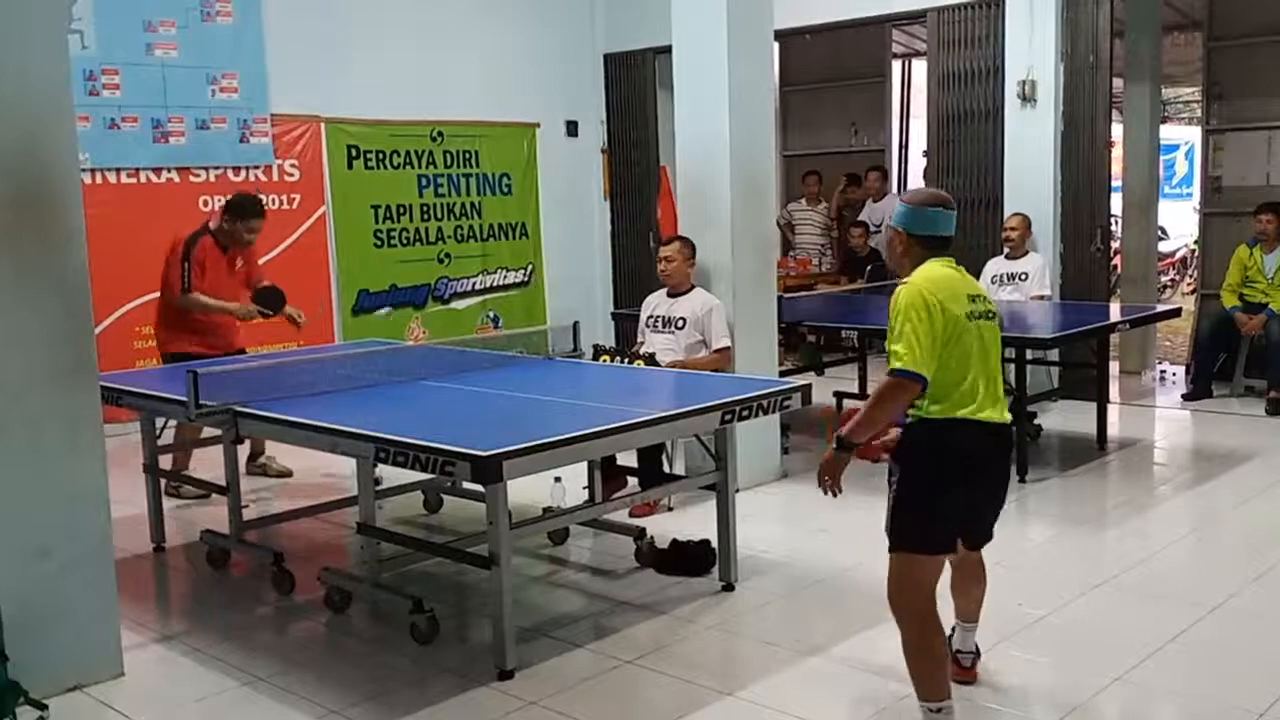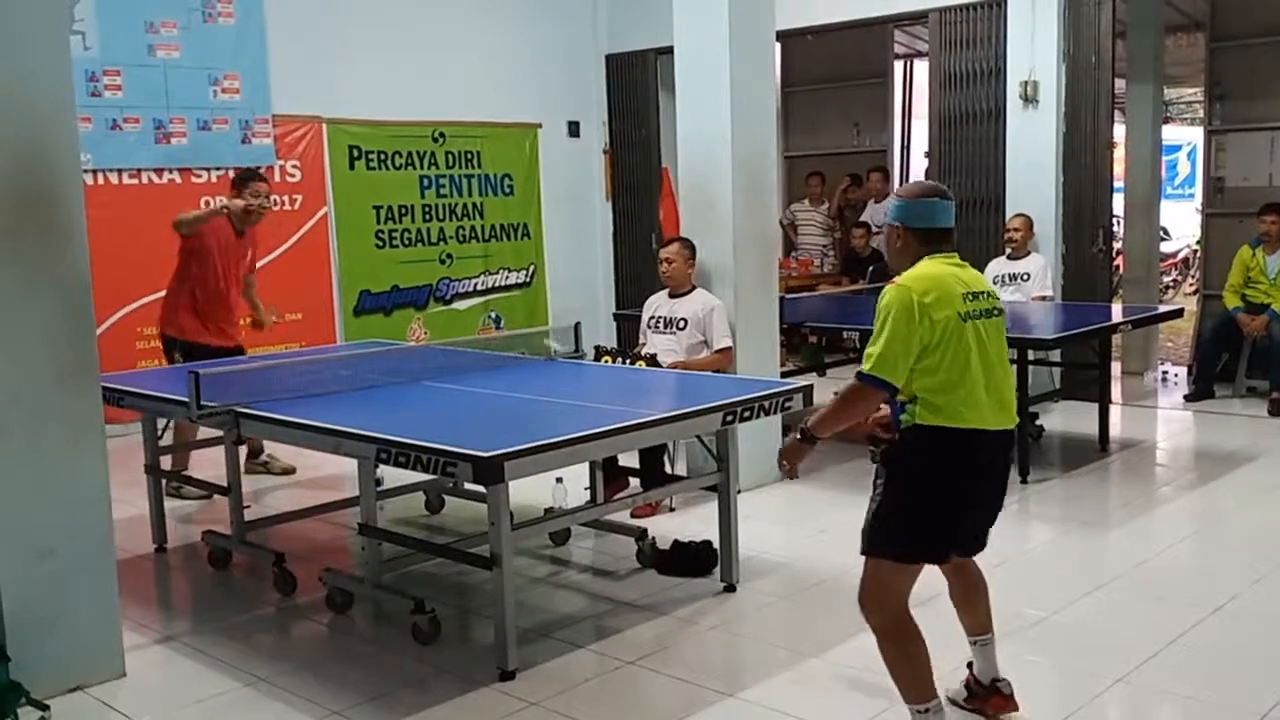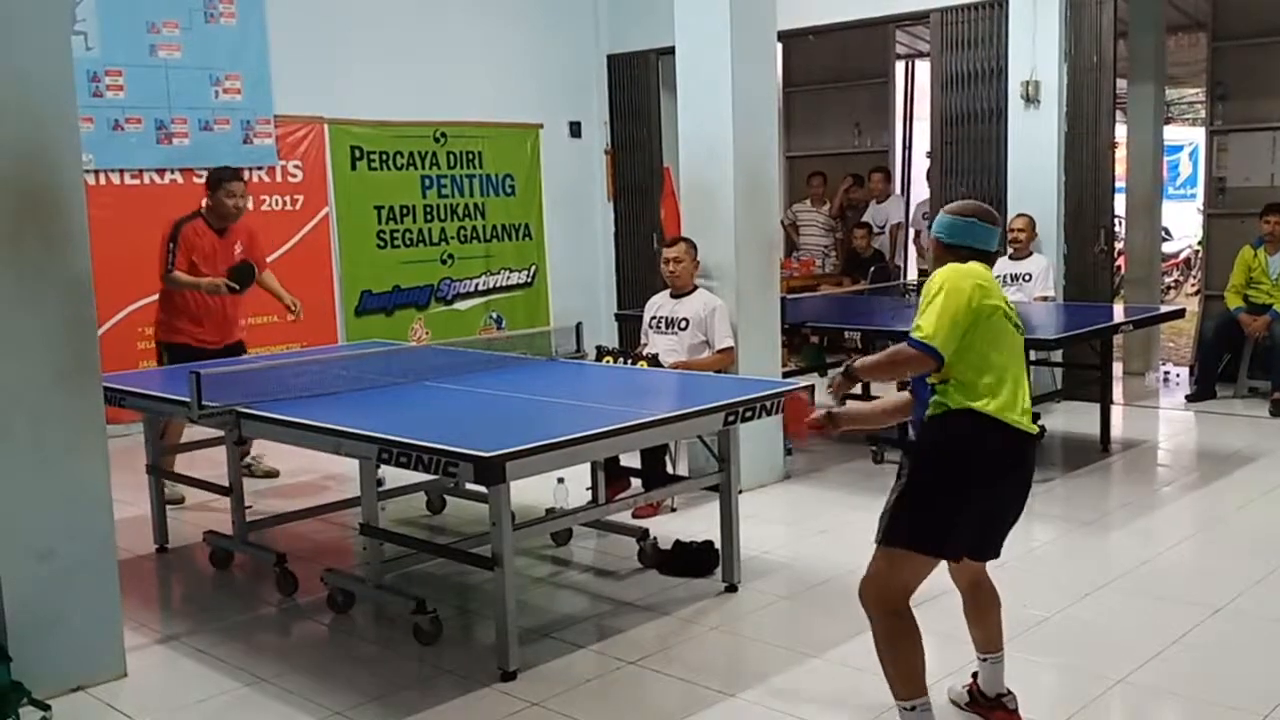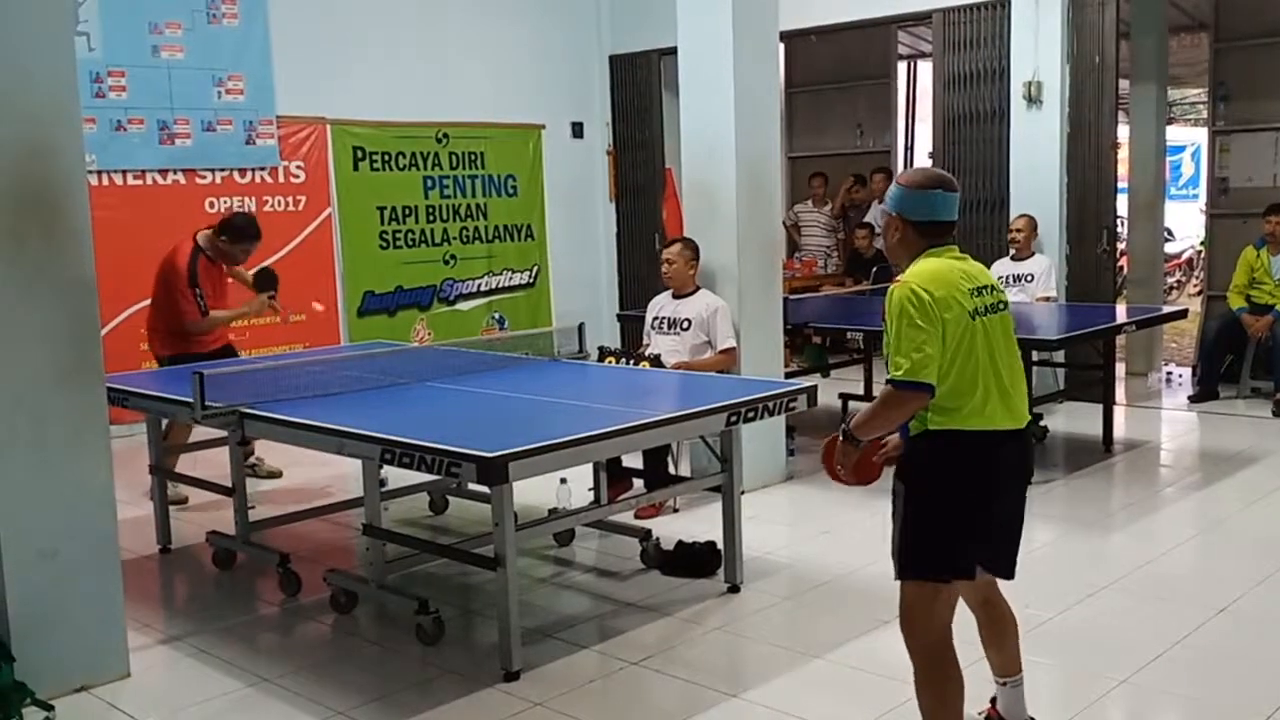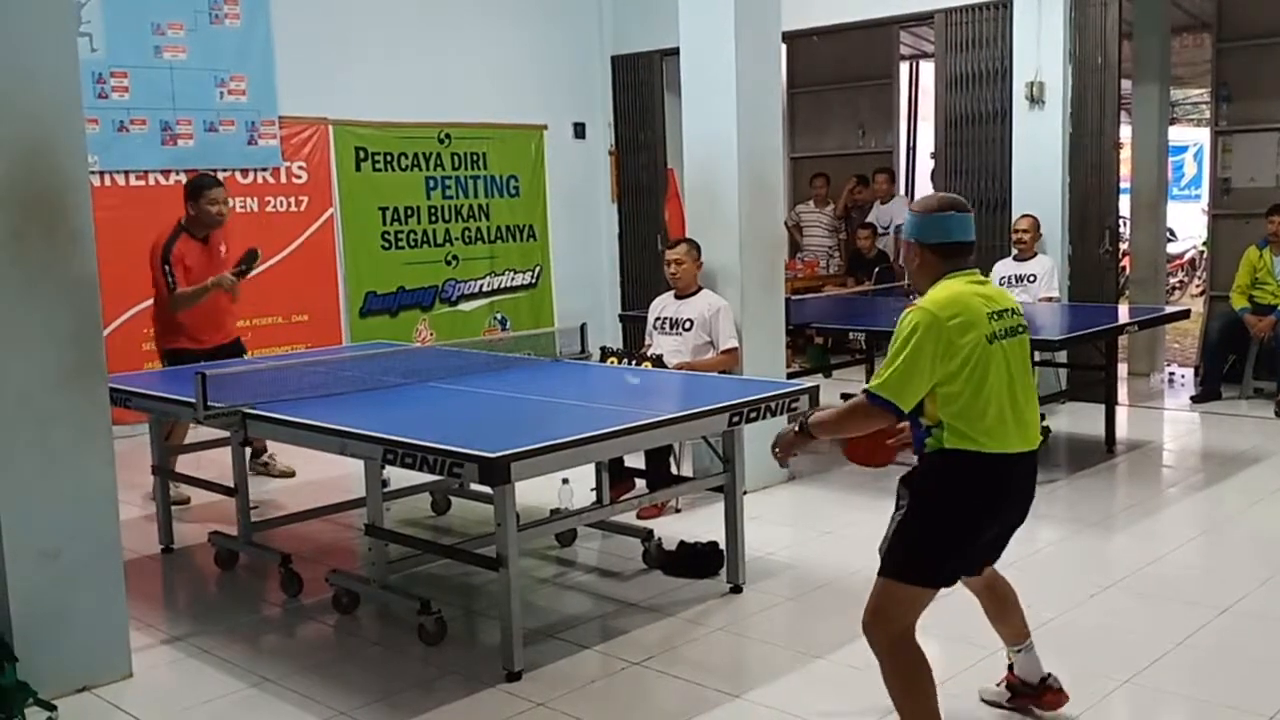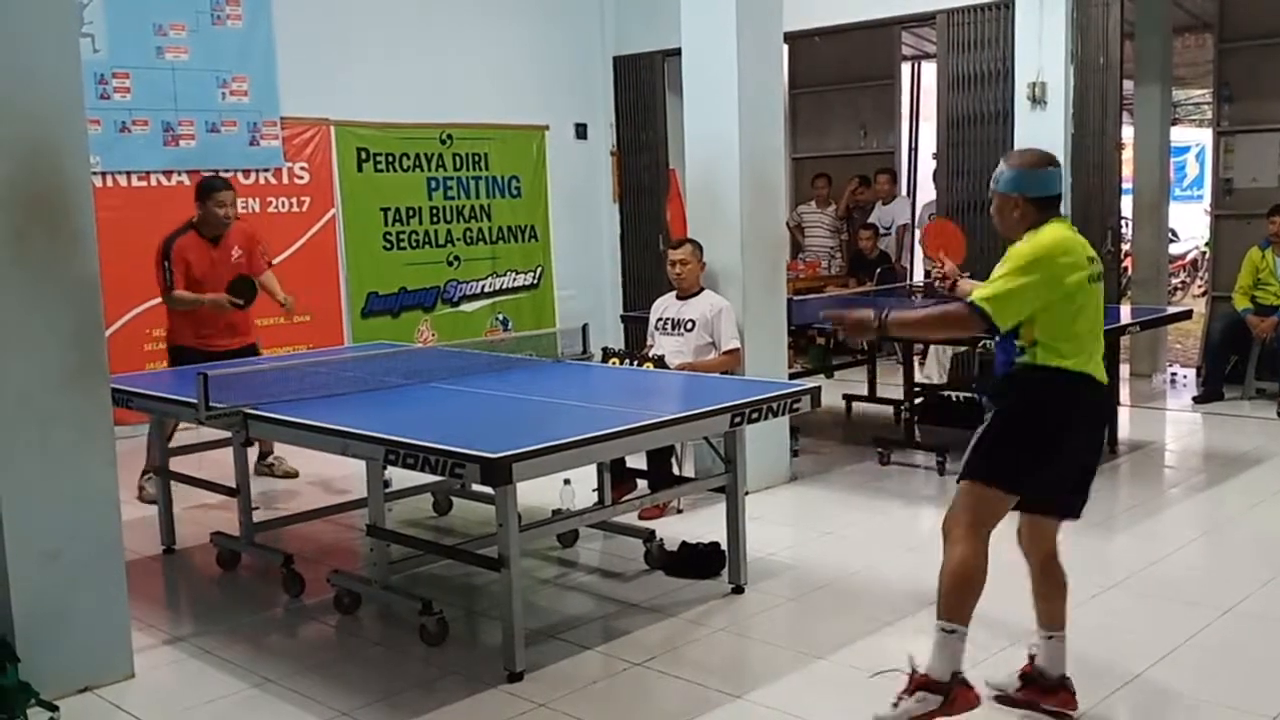
dt=0.5s
person 1, frame 1
left shoulder: (918, 290)
right shoulder: (973, 290)
left elbow: (905, 383)
left wrist: (845, 441)
right wrist: (904, 434)
left hip: (944, 447)
right hip: (991, 442)
left knee: (909, 595)
right knee: (965, 547)
right ankle: (962, 650)
person 1, frame 2
left shoulder: (910, 289)
right shoulder: (980, 285)
left elbow: (872, 388)
left wrist: (806, 435)
right wrist: (903, 415)
left hip: (938, 453)
right hip: (990, 447)
left knee: (881, 601)
right knee: (955, 557)
person 1, frame 3
left shoulder: (954, 281)
right shoulder: (989, 292)
left elbow: (919, 360)
right elbow: (920, 399)
left wrist: (853, 369)
right wrist: (842, 417)
left hip: (965, 448)
right hip: (1010, 452)
left knee: (881, 594)
right knee: (966, 567)
person 1, frame 4
left shoulder: (914, 287)
right shoulder: (980, 277)
left elbow: (911, 392)
left wrist: (853, 433)
right wrist: (906, 438)
left hip: (952, 460)
right hip: (1007, 451)
left knee: (924, 627)
right knee: (981, 590)
person 1, frame 5
left shoulder: (935, 313)
right shoulder: (1000, 301)
left elbow: (878, 408)
left wrist: (805, 429)
right wrist: (922, 428)
left hip: (963, 475)
right hip: (1015, 471)
left knee: (885, 624)
right knee: (975, 570)
person 1, frame 6
left shoulder: (1041, 249)
right shoulder: (1070, 244)
left elbow: (972, 319)
left wrist: (881, 321)
right wrist: (959, 282)
left hip: (1044, 399)
right hip: (1083, 405)
left knee: (965, 527)
right knee: (1038, 541)
person 2, frame 1
left shoulder: (242, 247)
right shoulder: (192, 245)
left elbow: (257, 282)
right elbow: (183, 298)
left wrist: (286, 309)
right wrist: (234, 309)
left hip: (227, 342)
right hip: (184, 342)
left ankle: (257, 458)
right ankle: (176, 478)
person 2, frame 2
left shoulder: (250, 234)
right shoulder: (211, 224)
right elbow: (179, 225)
left wrist: (257, 309)
right wrist: (223, 208)
left hip: (225, 333)
right hip: (186, 329)
left ankle: (256, 456)
right ankle: (177, 477)
person 2, frame 3
left shoulder: (244, 232)
right shoulder: (184, 230)
left elbow: (260, 270)
right elbow: (169, 277)
left wrist: (285, 297)
right wrist: (204, 283)
left hip: (226, 334)
right hip: (181, 334)
left ankle: (244, 457)
person 2, frame 4
left shoulder: (219, 251)
right shoulder: (187, 265)
right elbow: (198, 323)
left wrist: (260, 294)
right wrist: (247, 310)
left hip: (213, 340)
right hip: (176, 343)
left ankle: (248, 458)
person 2, frame 5
left shoulder: (218, 232)
right shoulder: (169, 247)
right elbow: (174, 302)
left wrist: (231, 286)
right wrist: (210, 285)
left hip: (222, 335)
right hip: (182, 342)
left ankle: (260, 456)
person 2, frame 6
left shoulder: (244, 234)
right shoulder: (175, 244)
left elbow: (261, 270)
right elbow: (171, 297)
left wrist: (278, 295)
right wrist: (207, 301)
left hip: (238, 336)
right hip: (190, 340)
left ankle: (266, 457)
right ankle: (150, 474)
person 3, frame 1
left shoulder: (707, 304)
right shoulder: (651, 301)
left elbow: (724, 358)
left wrist: (685, 365)
left ankle: (651, 488)
right ankle: (610, 475)
person 3, frame 2
left shoulder: (708, 304)
right shoulder: (653, 302)
left elbow: (725, 358)
left wrist: (686, 365)
left ankle: (653, 489)
right ankle: (612, 476)
person 3, frame 3
left shoulder: (710, 304)
right shoulder: (654, 303)
left elbow: (727, 357)
left wrist: (688, 365)
left ankle: (655, 489)
right ankle: (614, 476)
person 3, frame 4
left shoulder: (712, 305)
right shoulder: (657, 303)
left elbow: (729, 358)
left wrist: (690, 366)
left ankle: (657, 489)
right ankle: (616, 477)
person 3, frame 5
left shoulder: (714, 305)
right shoulder: (658, 303)
left elbow: (731, 358)
left wrist: (692, 366)
left ankle: (659, 490)
right ankle: (618, 477)
person 3, frame 6
left shoulder: (716, 306)
right shoulder: (660, 304)
left elbow: (733, 359)
left wrist: (694, 367)
left ankle: (661, 491)
right ankle: (620, 478)
person 4, frame 1
right shoulder: (1244, 251)
right elbow: (1228, 289)
right wrist: (1237, 314)
right hip: (1246, 306)
right knee: (1206, 326)
right ankle: (1202, 385)
person 4, frame 2
right shoulder: (1247, 251)
right elbow: (1231, 290)
right wrist: (1240, 315)
right hip: (1249, 307)
right knee: (1209, 328)
right ankle: (1204, 386)
person 4, frame 3
right shoulder: (1249, 252)
right elbow: (1233, 290)
right wrist: (1242, 316)
right hip: (1251, 307)
right knee: (1210, 328)
right ankle: (1205, 386)
person 4, frame 4
right shoulder: (1251, 252)
right elbow: (1235, 291)
right wrist: (1244, 316)
right hip: (1253, 308)
right knee: (1212, 328)
right ankle: (1208, 387)
person 4, frame 5
right shoulder: (1254, 252)
right elbow: (1238, 291)
right wrist: (1247, 316)
right hip: (1256, 307)
right knee: (1215, 326)
right ankle: (1211, 387)
person 4, frame 6
right shoulder: (1256, 252)
right elbow: (1240, 292)
right wrist: (1249, 317)
right hip: (1258, 308)
right knee: (1218, 328)
right ankle: (1213, 388)
